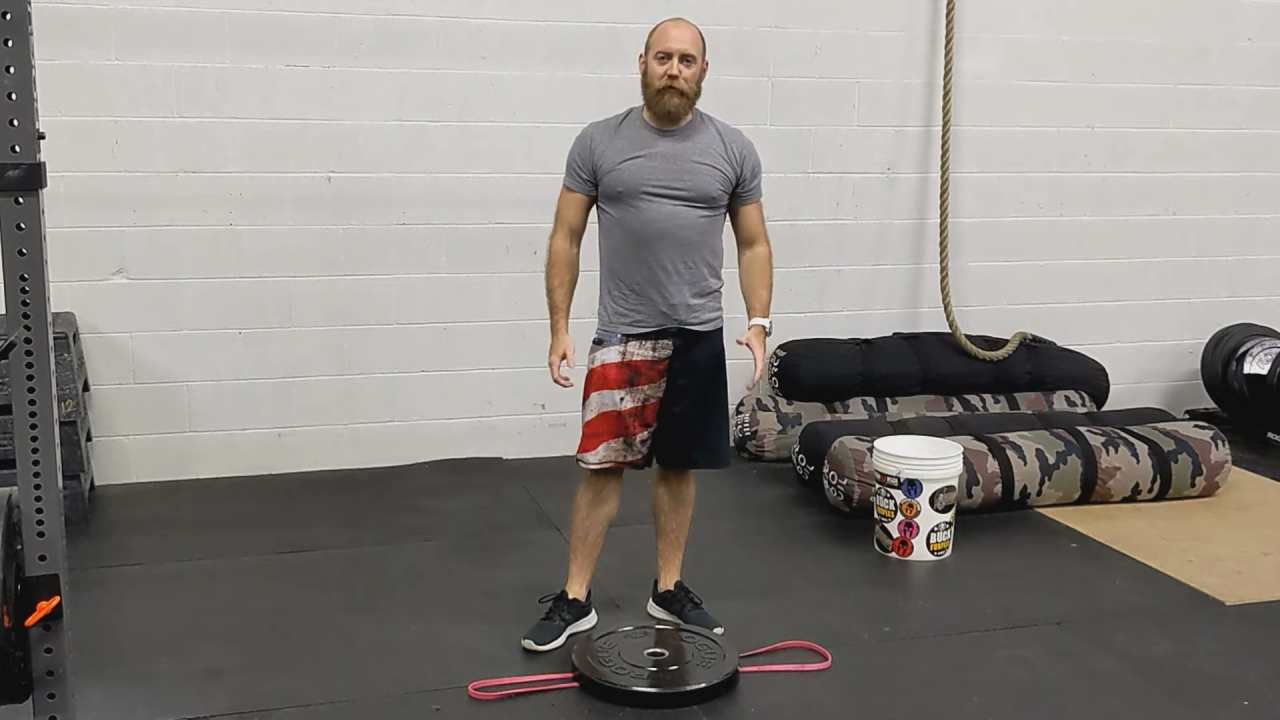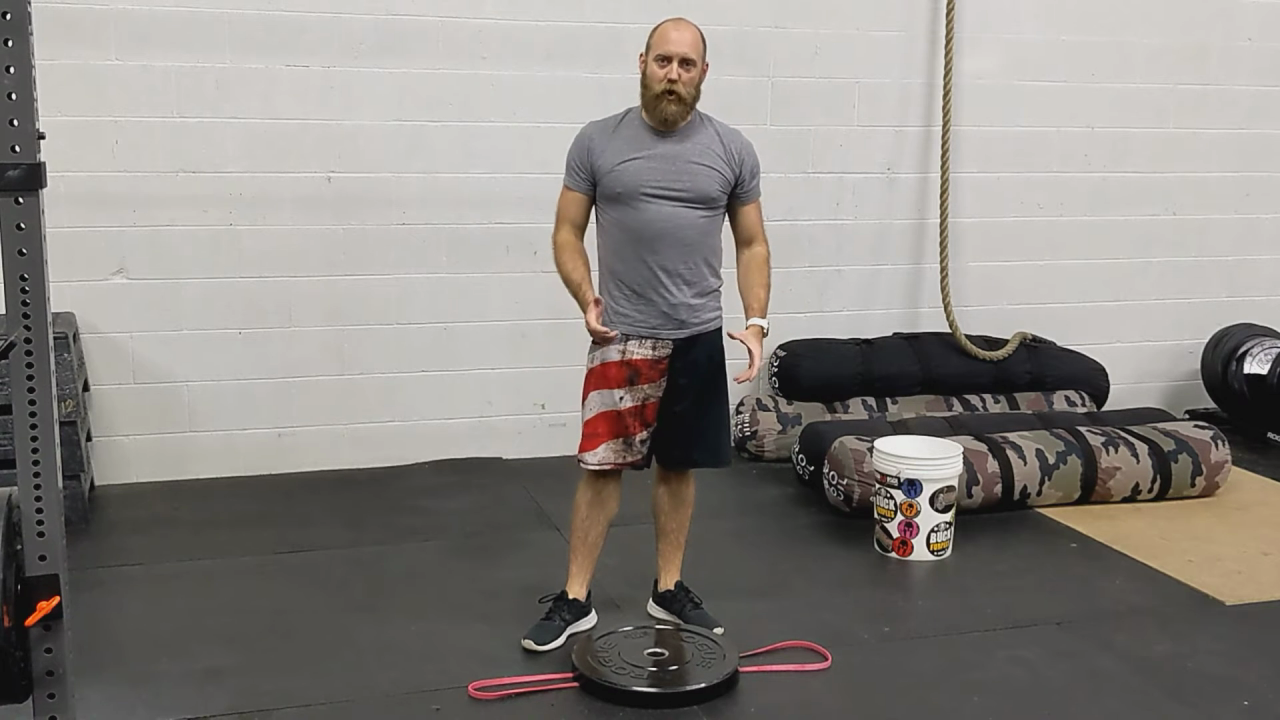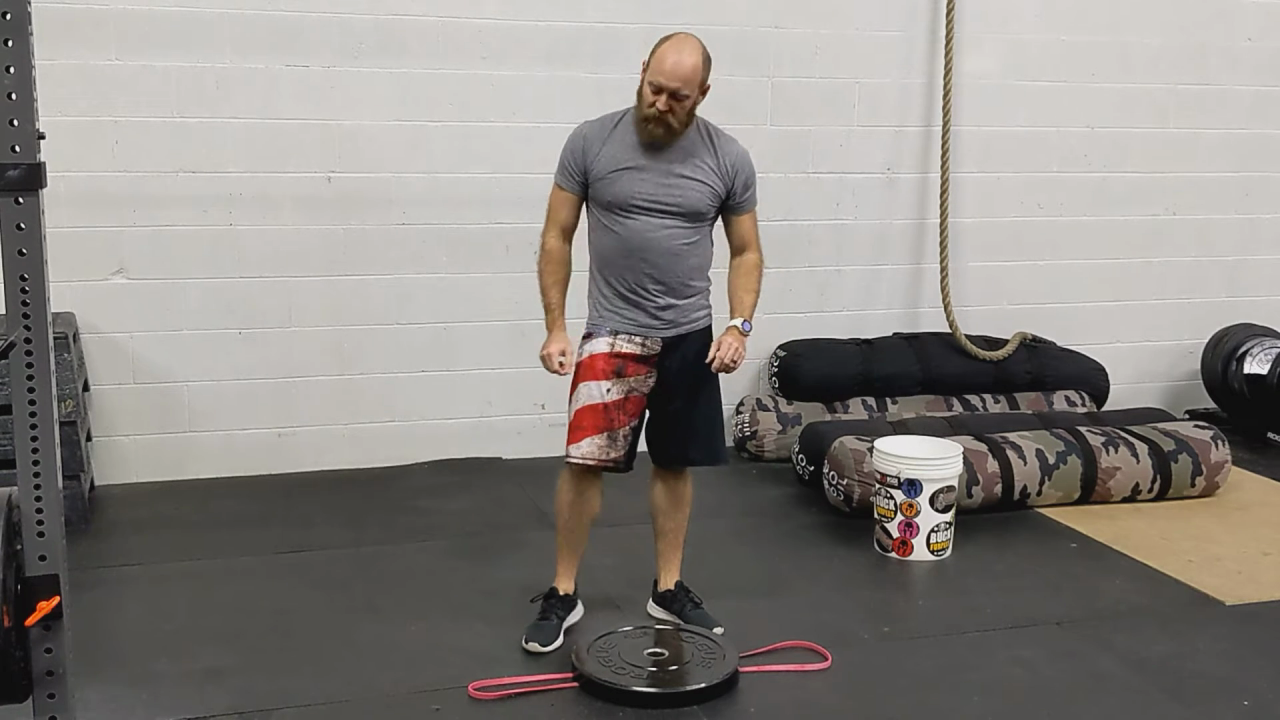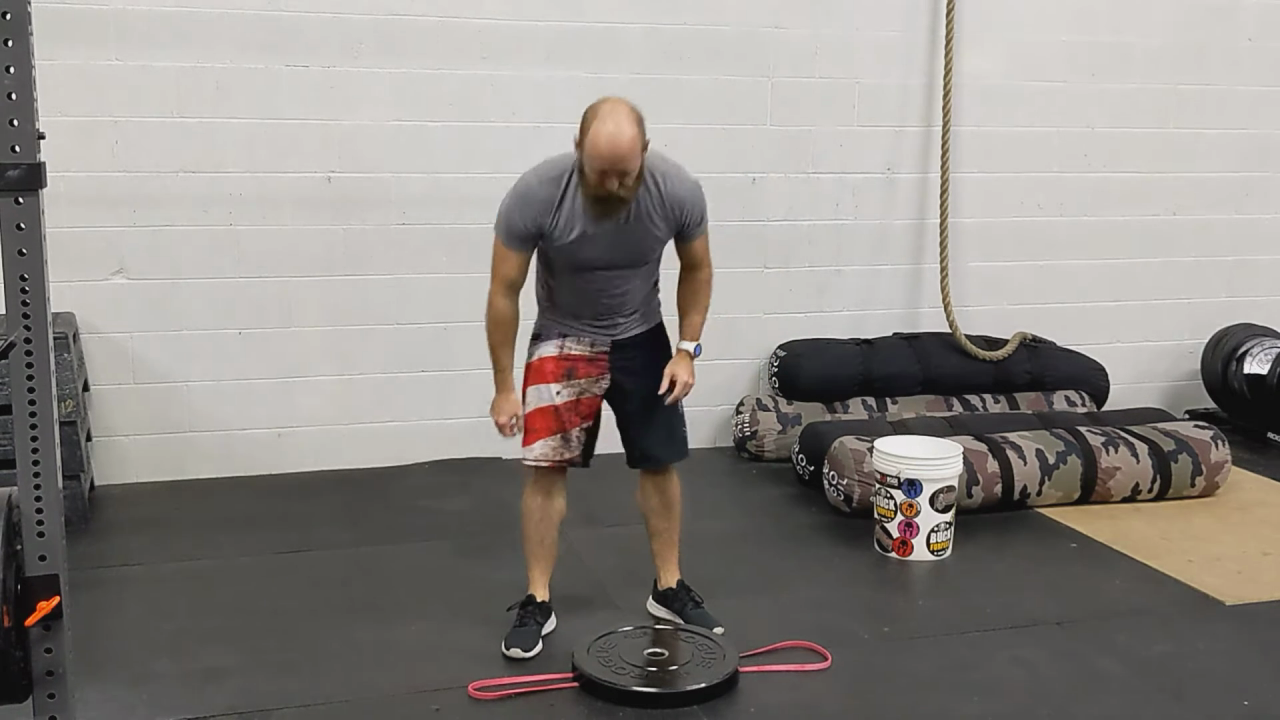
dt=0.4s
person 1, frame 1
left shoulder: (733, 148)
right shoulder: (598, 142)
left elbow: (753, 244)
right elbow: (565, 238)
left wrist: (758, 320)
right wrist: (558, 329)
left hip: (700, 338)
right hip: (622, 338)
left knee: (679, 466)
right knee: (601, 465)
left ankle: (669, 590)
right ankle: (574, 599)
person 1, frame 2
left shoulder: (732, 149)
right shoulder: (597, 141)
left elbow: (752, 245)
right elbow: (568, 234)
left wrist: (756, 322)
right wrist: (588, 299)
left hip: (700, 337)
right hip: (624, 339)
left knee: (679, 465)
right knee: (602, 467)
left ankle: (669, 590)
right ankle: (575, 598)
person 1, frame 3
left shoulder: (729, 158)
right shoulder: (590, 141)
left elbow: (746, 251)
right elbow: (556, 238)
left wrist: (738, 325)
right wrist: (554, 327)
left hip: (690, 336)
right hip: (613, 333)
left knee: (675, 465)
right knee: (584, 461)
left ankle: (668, 590)
right ankle: (561, 594)
person 1, frame 4
left shoulder: (678, 189)
right shoulder: (535, 193)
left elbow: (697, 270)
right elbow: (503, 295)
left wrist: (687, 349)
right wrist: (503, 391)
left hip: (642, 336)
right hip: (564, 340)
left knee: (660, 461)
right knee: (546, 466)
left ankle: (669, 589)
right ankle: (538, 602)
